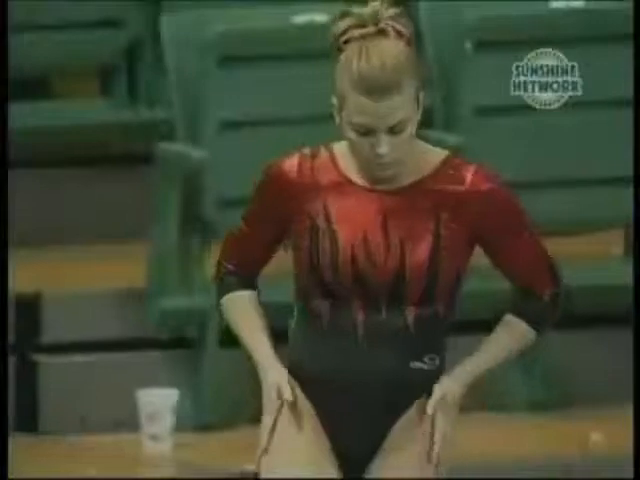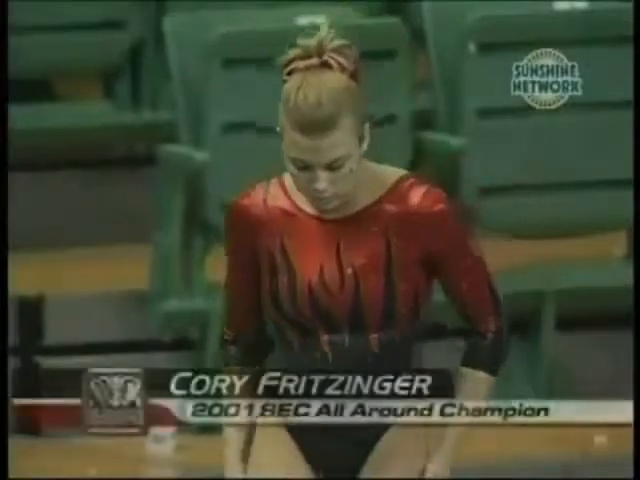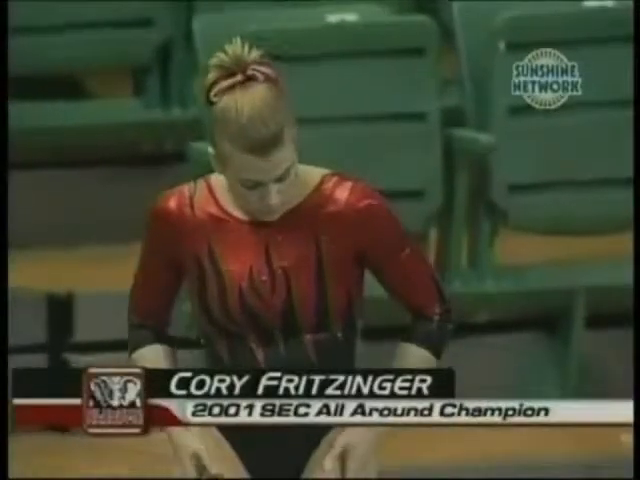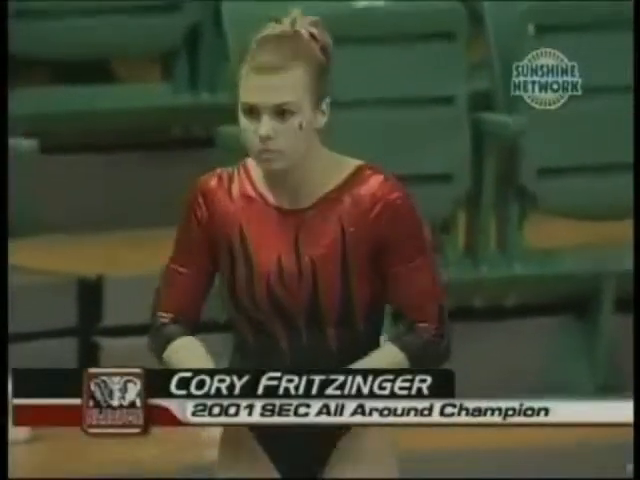
dt=0.7s
person 1, frame 1
left shoulder: (468, 191)
right shoulder: (295, 180)
left elbow: (543, 294)
right elbow: (232, 273)
left wrist: (463, 374)
right wrist: (268, 364)
left hip: (408, 414)
right hip: (308, 407)
person 1, frame 2
left shoulder: (422, 214)
right shoulder: (255, 216)
left elbow: (488, 330)
right elbow: (242, 347)
left hip: (389, 435)
right hip: (288, 434)
person 1, frame 3
left shoulder: (353, 210)
right shoulder: (179, 217)
left elbow: (433, 318)
right elbow: (145, 327)
left wrist: (373, 420)
right wrist: (177, 424)
left hip: (328, 437)
right hip: (229, 442)
person 1, frame 4
left shoulder: (378, 201)
right shoulder: (216, 198)
left elbow: (430, 336)
right elbow: (170, 323)
left hip: (350, 432)
right hip: (254, 435)
